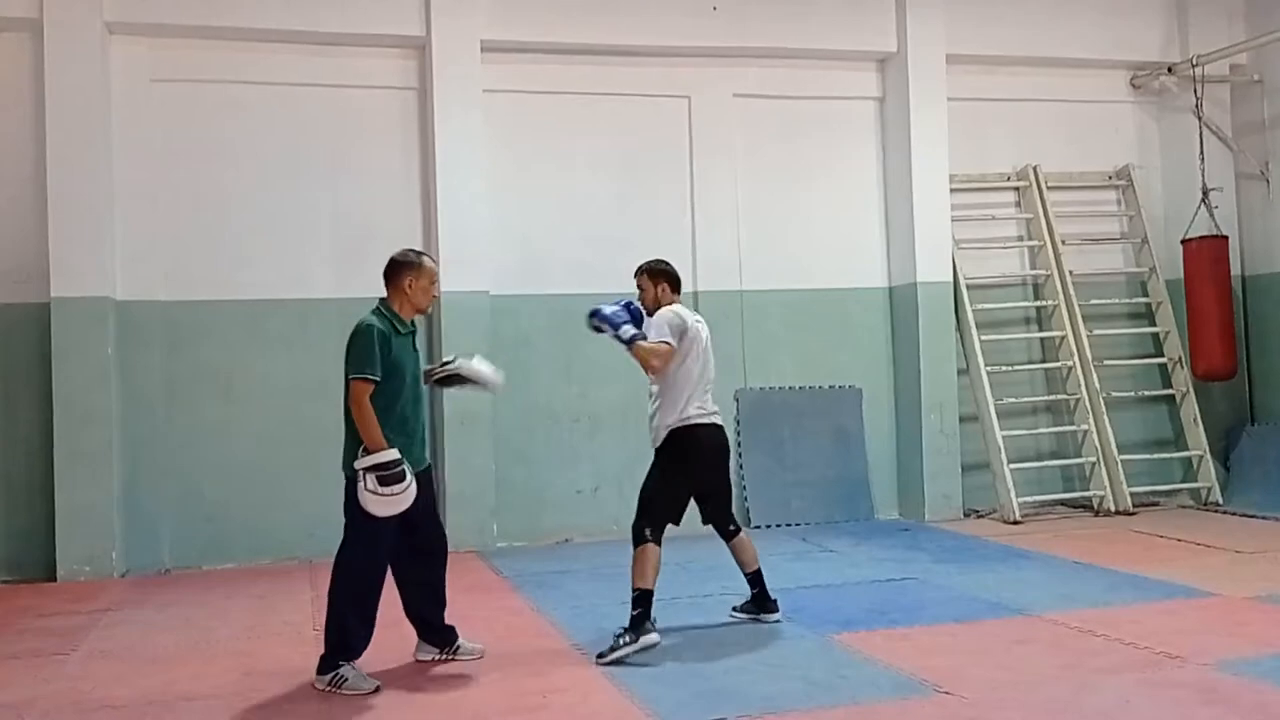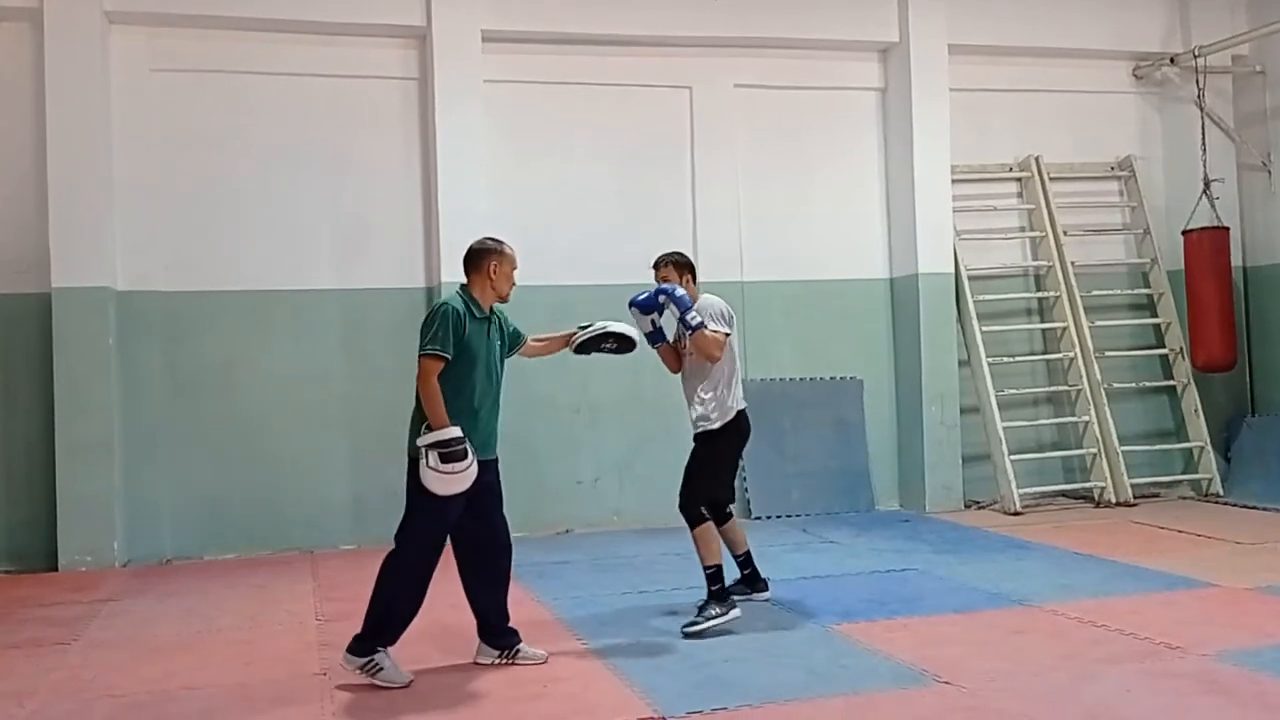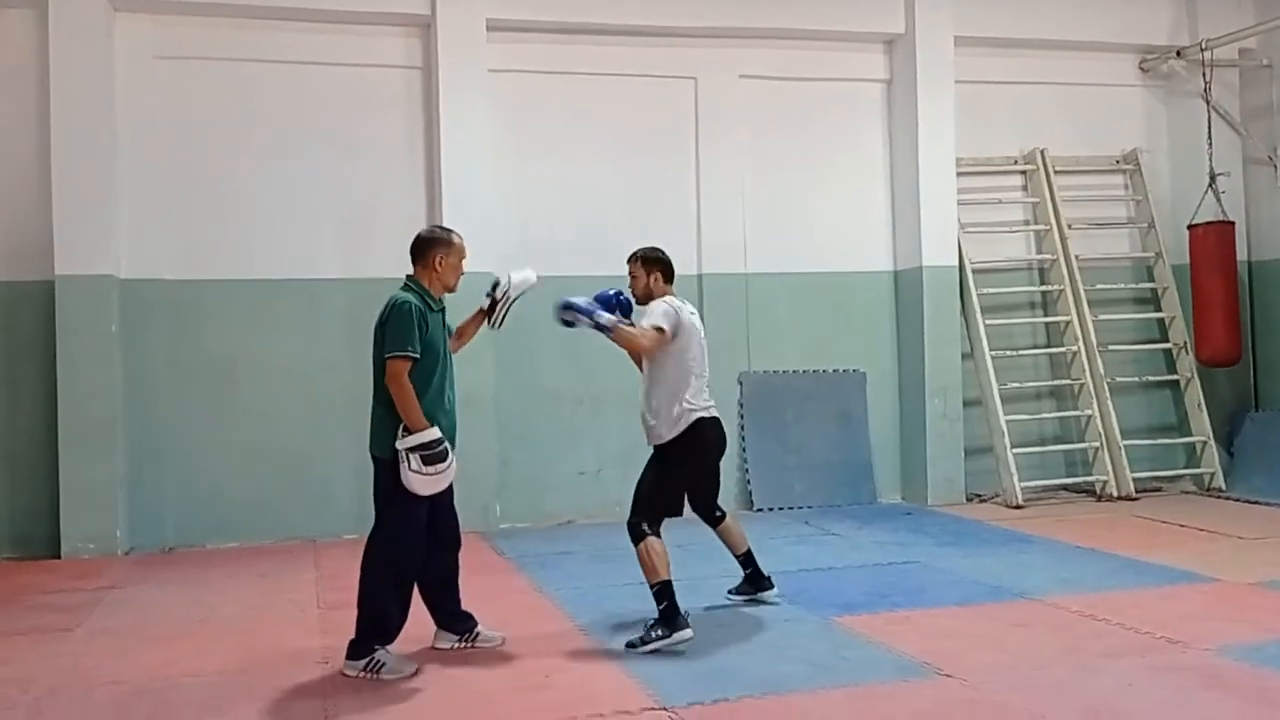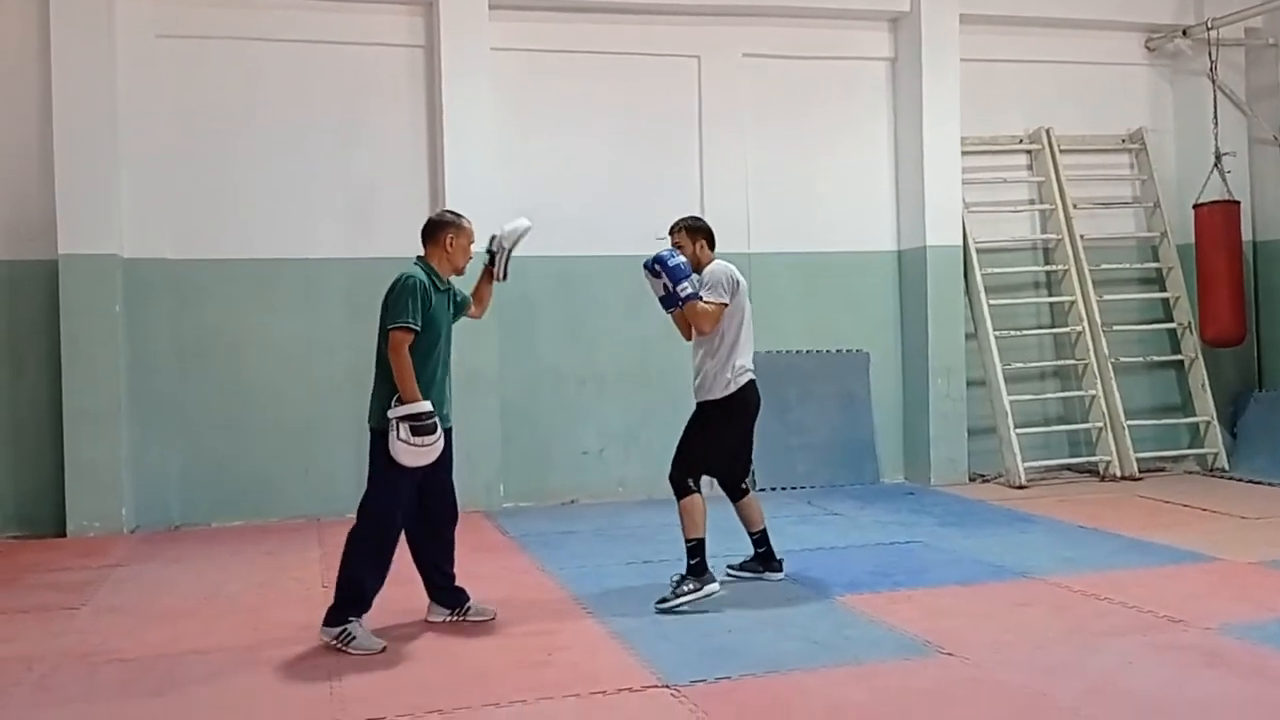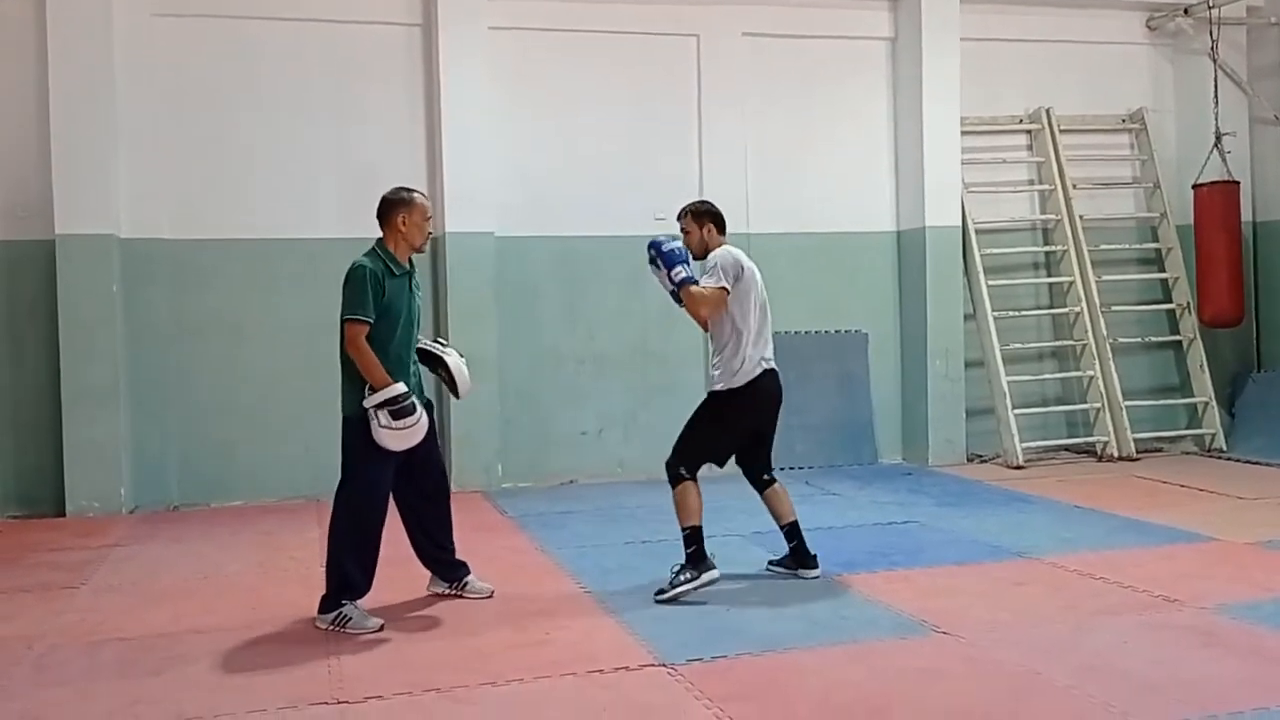
dt=1s
person 1, frame 1
left shoulder: (408, 329)
right shoulder: (372, 330)
right elbow: (359, 398)
left wrist: (437, 375)
right wrist: (383, 458)
left hip: (414, 466)
left knee: (426, 552)
right knee: (363, 564)
left ankle: (434, 637)
right ankle: (335, 664)
person 1, frame 2
left shoulder: (496, 322)
right shoulder: (449, 312)
left elbow: (530, 346)
right elbow: (427, 377)
left wrist: (578, 337)
right wrist: (444, 436)
left hip: (481, 457)
left knee: (491, 549)
right knee: (417, 551)
left ankle: (497, 640)
right ankle: (368, 649)
person 1, frame 3
left shoulder: (432, 307)
right shoulder: (405, 307)
left elbow: (451, 343)
right elbow: (396, 377)
left wrist: (484, 313)
right wrist: (423, 435)
left hip: (431, 447)
right hip: (404, 451)
left knee: (442, 539)
right knee: (395, 546)
left ankle: (453, 625)
right ankle: (366, 650)
person 1, frame 4
left shoulder: (443, 289)
right shoulder: (412, 282)
left elbow: (476, 308)
right elbow: (397, 349)
left wrist: (492, 270)
right wrist: (415, 409)
left hip: (435, 423)
left knee: (438, 514)
right knee: (383, 518)
left ankle: (445, 598)
right ankle: (343, 618)
person 1, frame 5
left shoulder: (408, 271)
right shoulder: (366, 271)
right elbow: (355, 341)
right wrist: (390, 392)
left hip: (413, 403)
right hip: (373, 411)
left knee: (430, 489)
right knee: (362, 504)
left ankle: (448, 572)
right ankle: (337, 603)
person 2, frame 1
left shoulder: (671, 315)
right shoulder: (694, 321)
left elbow: (654, 362)
left wrist: (622, 328)
right wrist: (635, 326)
left hip: (683, 439)
right hip: (712, 436)
left knee: (646, 528)
right knee: (724, 522)
left ankle: (640, 623)
right ankle: (763, 600)
person 2, frame 2
left shoulder: (711, 306)
right shoulder: (687, 316)
left elbow: (713, 351)
right elbow: (676, 365)
left wrist: (686, 312)
right wrist: (651, 328)
left hip: (724, 422)
right hip: (712, 425)
left knee: (694, 503)
right knee: (715, 507)
left ankle: (718, 598)
right ankle: (752, 579)
person 2, frame 3
left shoulder: (665, 308)
right shoulder: (682, 310)
left elbow: (646, 345)
right elbow: (649, 364)
left wrist: (598, 317)
right wrist: (620, 326)
left hip: (682, 437)
right hip: (706, 430)
left knee: (642, 524)
right knee: (708, 509)
left ankle: (670, 619)
right ankle: (757, 579)
person 2, frame 4
left shoulder: (719, 272)
right shoulder: (709, 278)
left elbow: (705, 323)
right elbow: (690, 332)
left wrist: (682, 282)
right wrist: (667, 293)
left hip: (726, 395)
right hip: (735, 395)
left knee: (683, 475)
right knee: (733, 480)
left ankle: (698, 572)
right ankle: (766, 558)
person 2, frame 5
left shoulder: (723, 258)
right shoulder: (736, 263)
left elbow: (704, 308)
right elbow: (708, 321)
left wrist: (679, 271)
right wrist: (675, 284)
left hip: (738, 387)
right hip: (763, 385)
left knee: (680, 465)
right knee: (759, 472)
left ankle: (696, 562)
right ankle: (801, 555)
